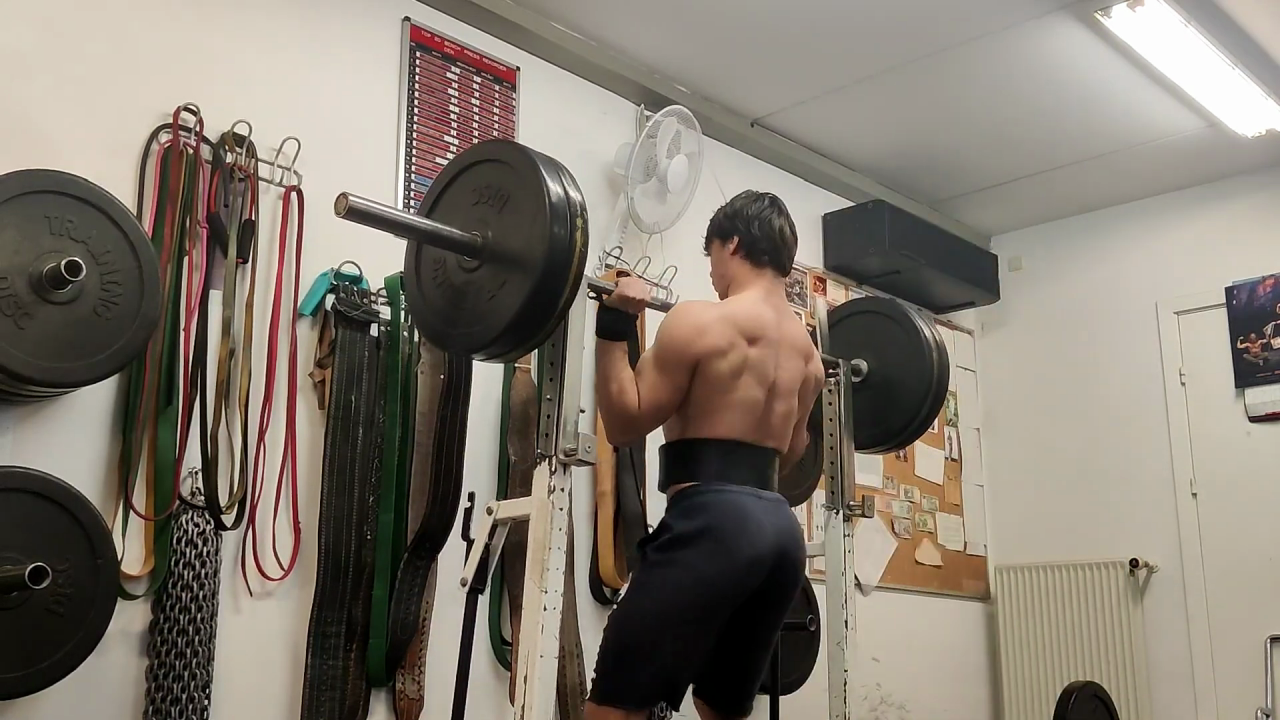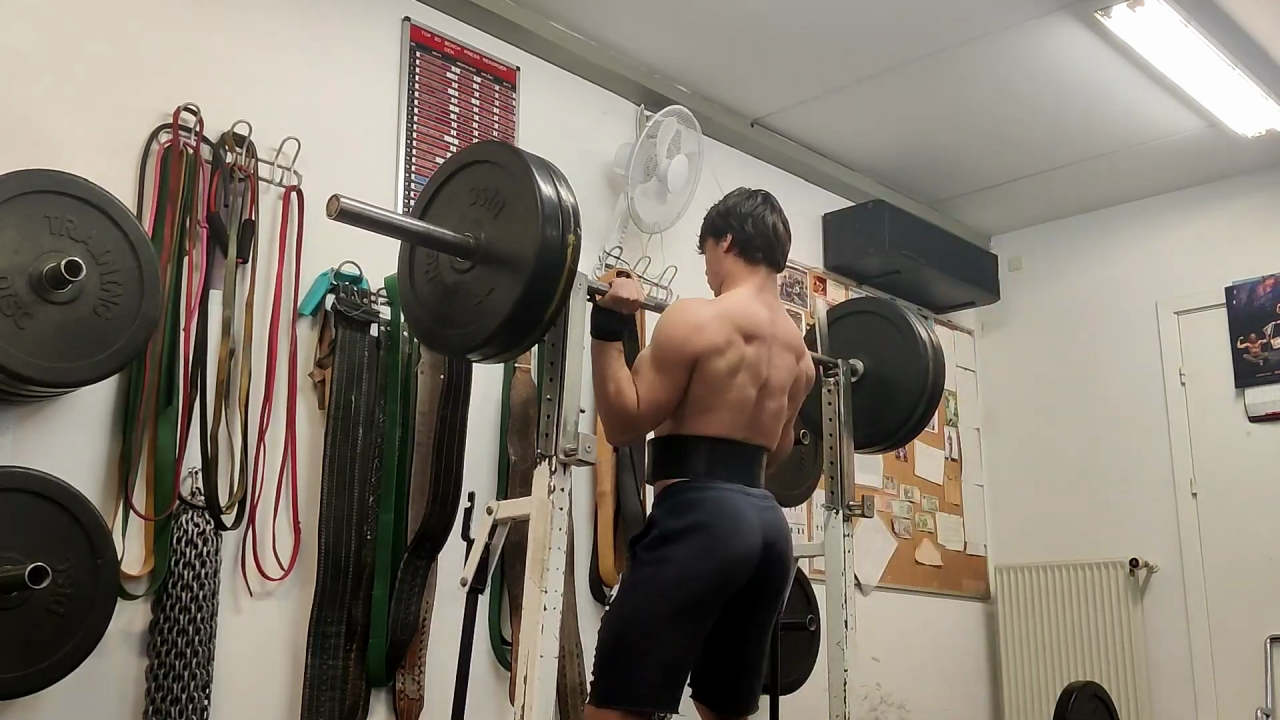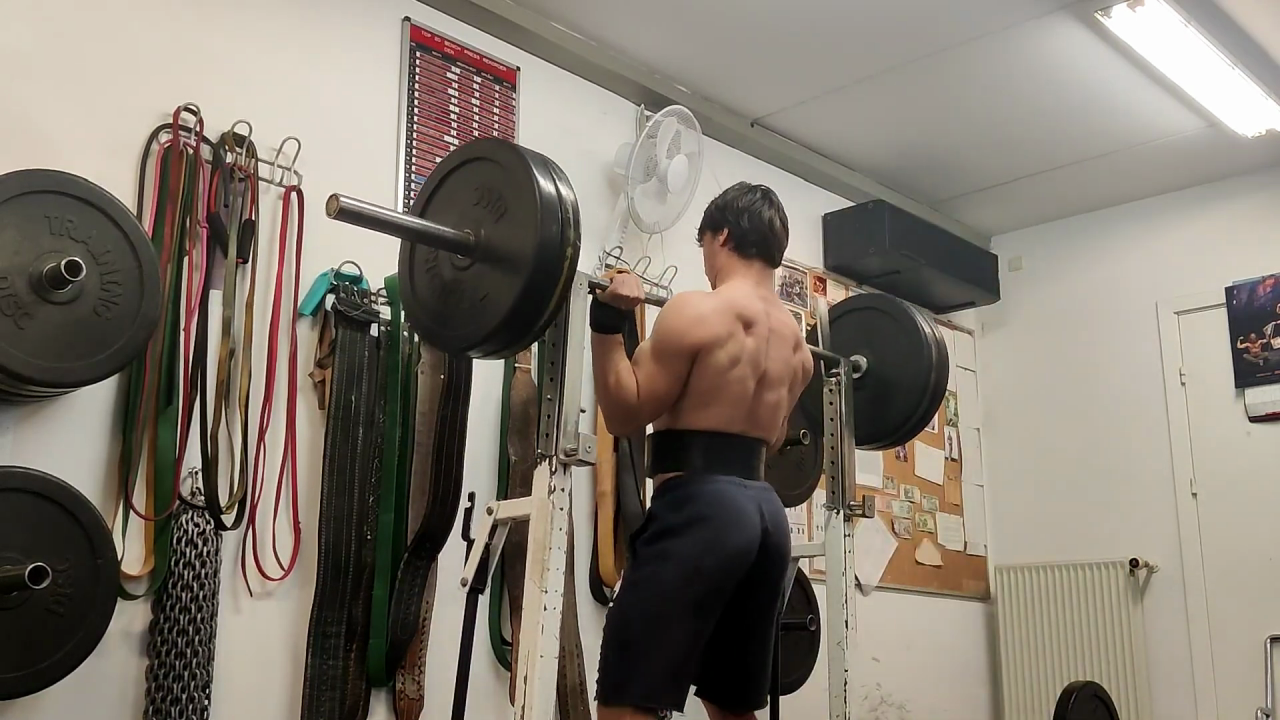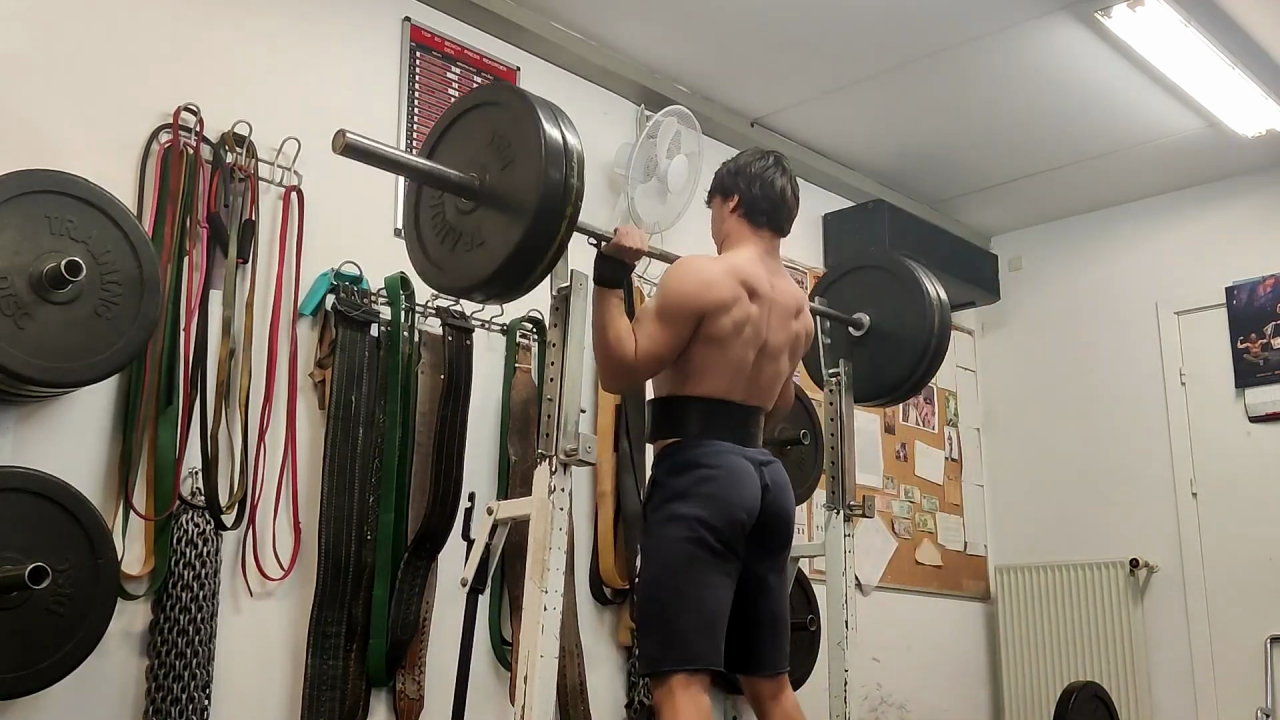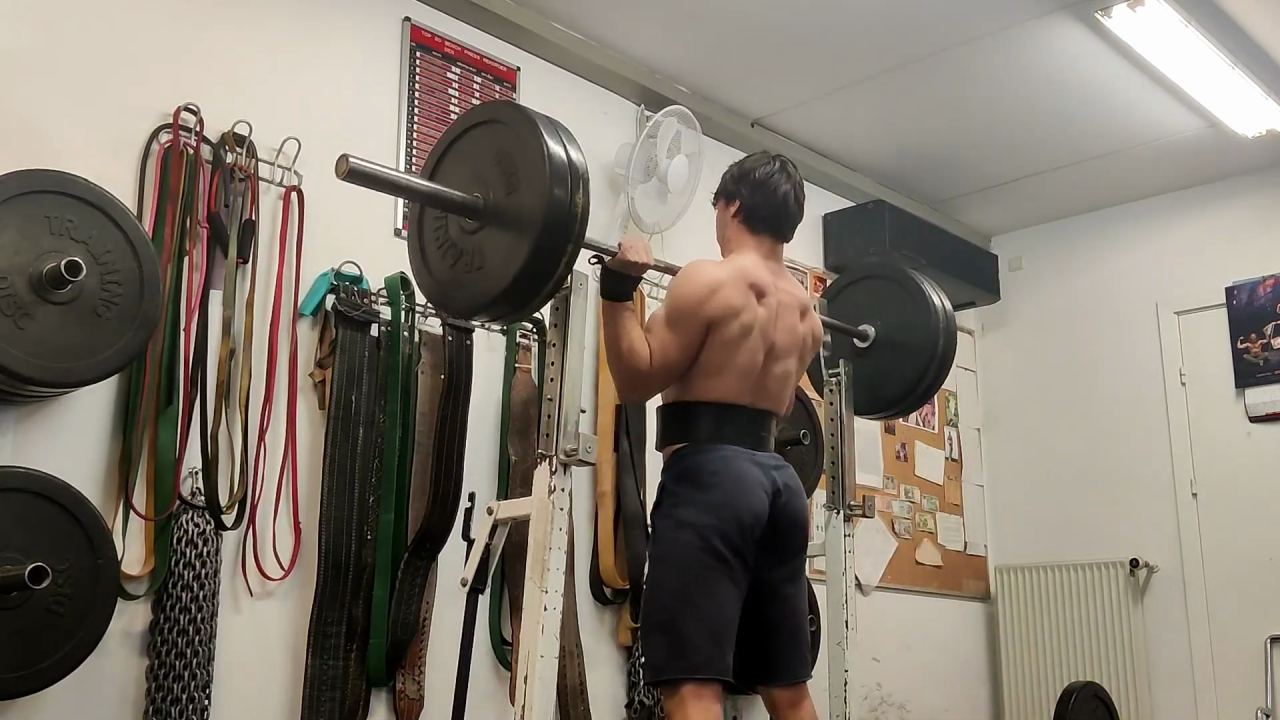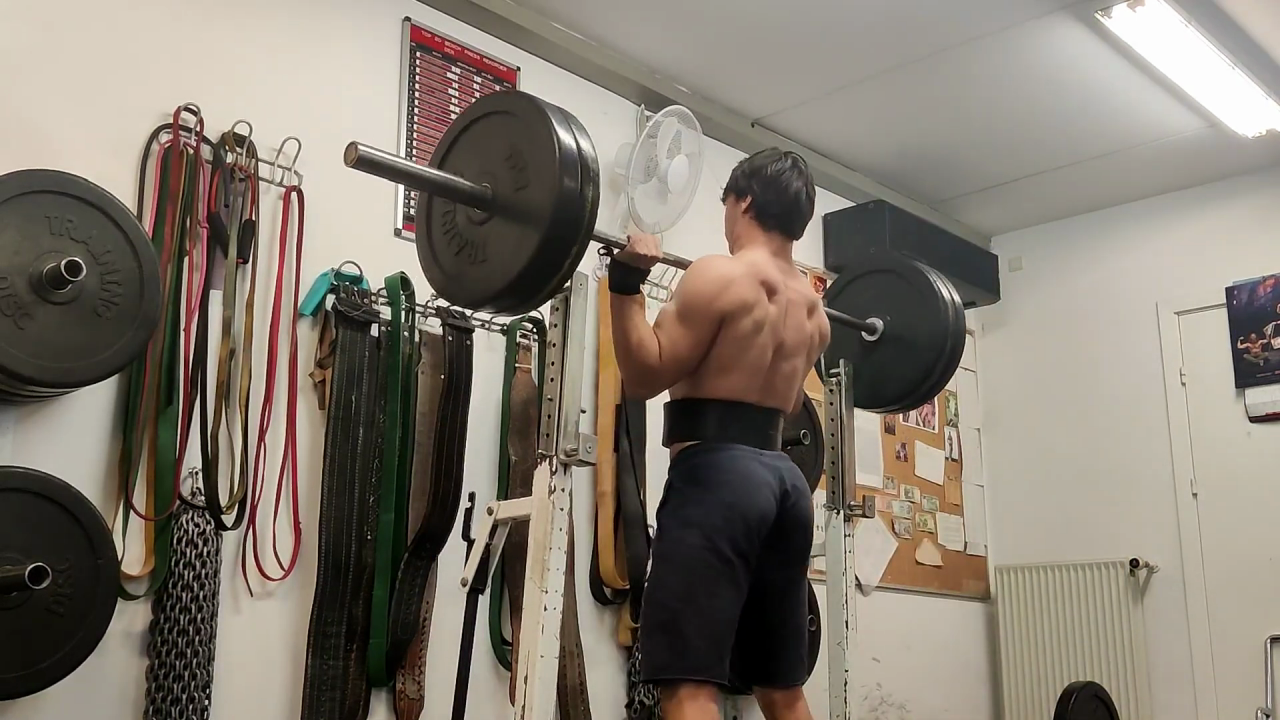
dt=0.2s
person 1, frame 1
left shoulder: (699, 321)
right shoulder: (807, 348)
left elbow: (624, 422)
left wrist: (613, 326)
left hip: (709, 524)
right hip: (777, 528)
person 1, frame 2
left shoulder: (695, 319)
right shoulder: (798, 347)
left elbow: (623, 422)
left wrist: (608, 327)
left hip: (699, 521)
right hip: (765, 525)
person 1, frame 3
left shoulder: (697, 311)
right shoulder: (795, 338)
left elbow: (623, 414)
left wrist: (608, 321)
left hip: (698, 514)
right hip: (764, 516)
person 1, frame 4
left shoulder: (702, 276)
right shoulder: (800, 303)
left elbow: (620, 369)
left wrist: (610, 276)
left hip: (700, 476)
right hip: (765, 479)
person 1, frame 5
left shoulder: (709, 279)
right shoulder: (805, 308)
left elbow: (636, 378)
left wrist: (617, 288)
left hip: (710, 479)
right hip: (777, 483)
person 1, frame 6
left shoulder: (719, 275)
right shoulder: (814, 306)
left elbow: (644, 374)
left wrist: (626, 282)
left hip: (716, 479)
right hip: (783, 483)
